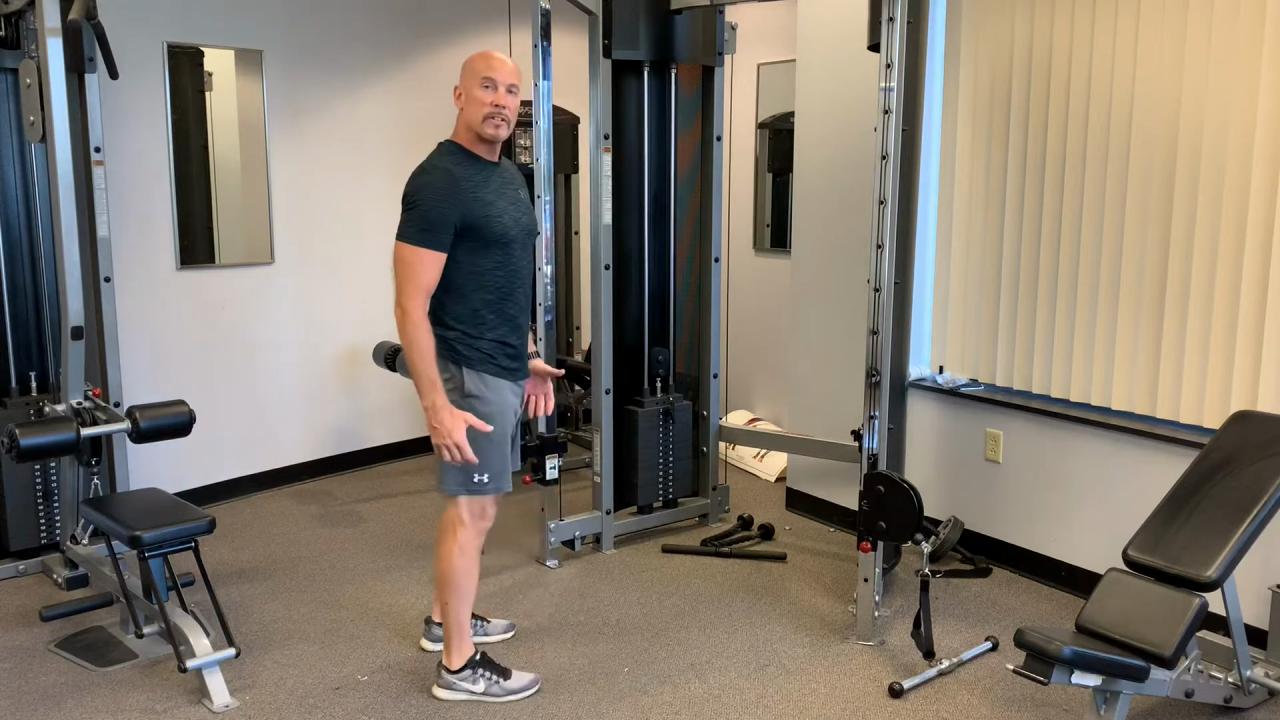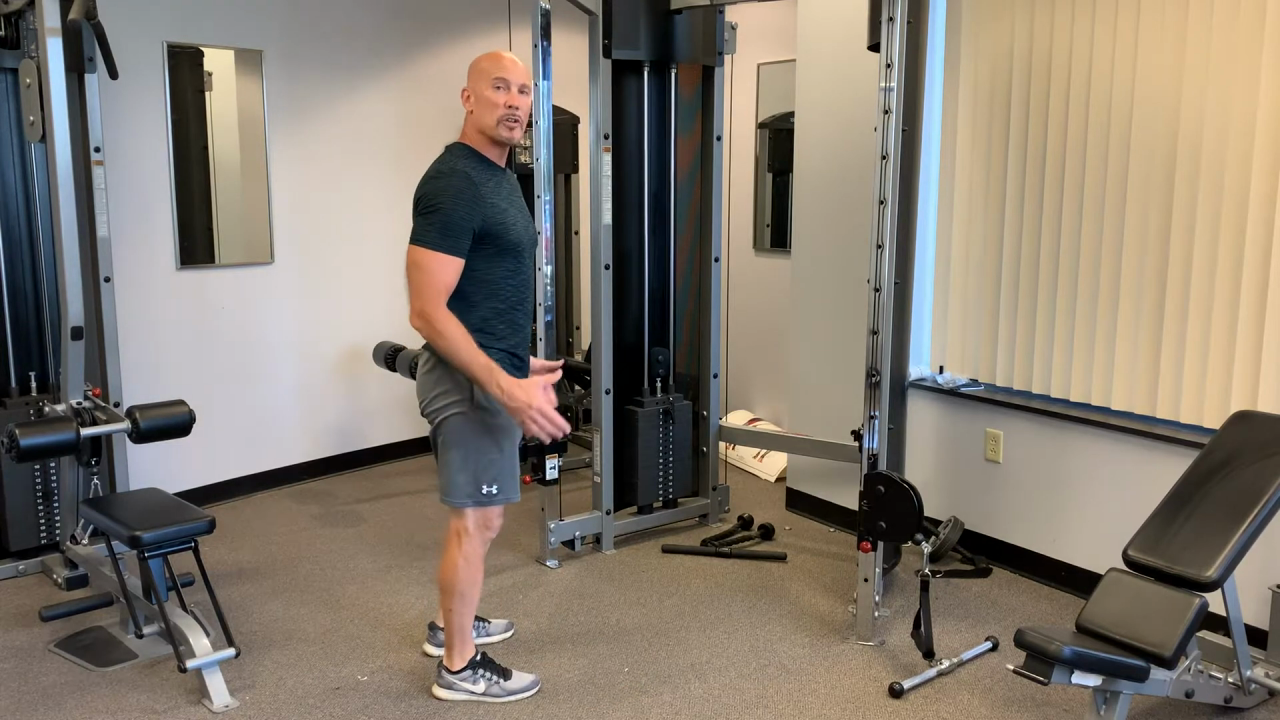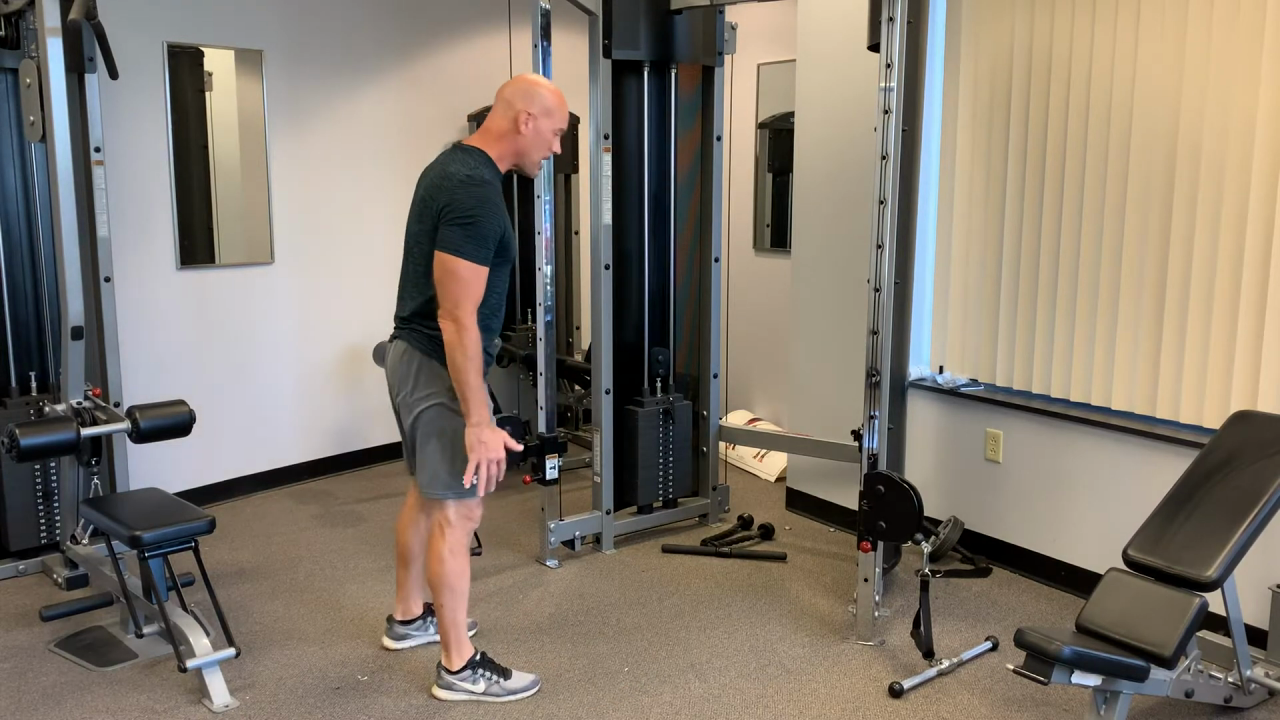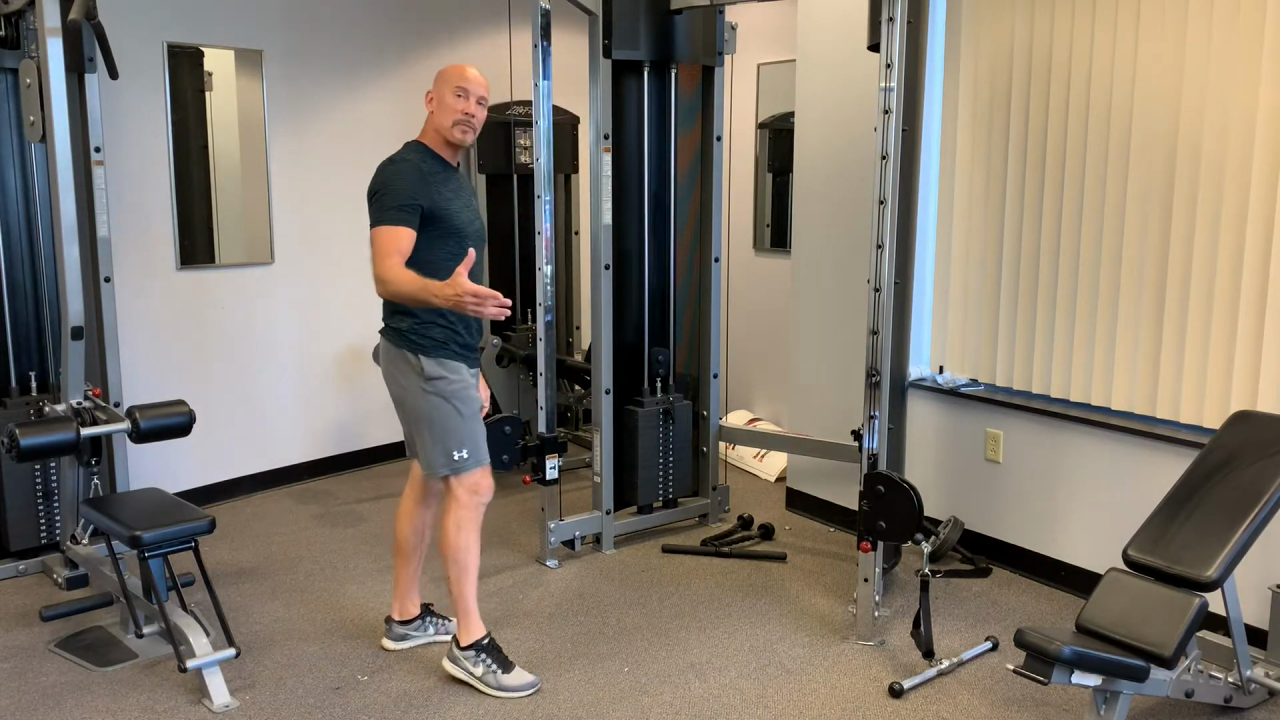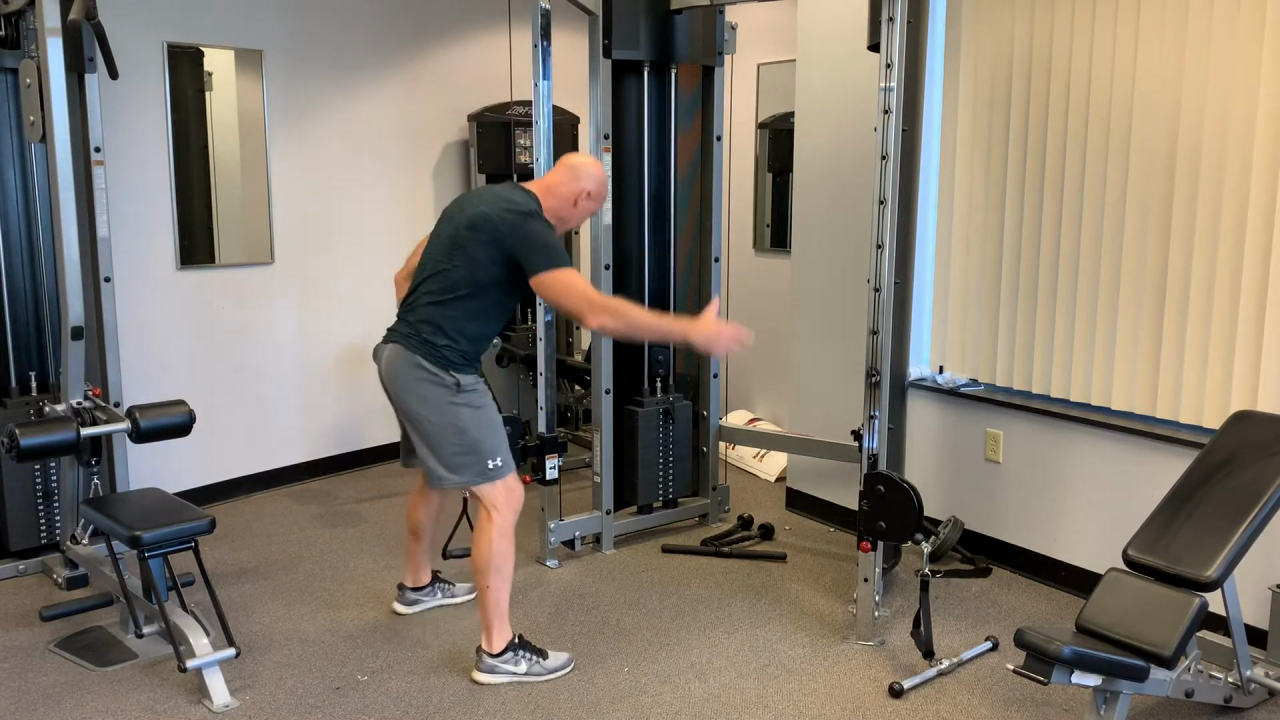
dt=1s
person 1, frame 1
left shoulder: (510, 177)
right shoulder: (439, 182)
right elbow: (411, 306)
left wrist: (530, 358)
right wrist: (438, 405)
left hip: (502, 369)
right hip: (469, 374)
left knee: (471, 502)
right knee: (473, 513)
left ankle: (445, 618)
right ankle: (459, 665)
person 1, frame 2
left shoulder: (498, 176)
right shoulder: (454, 184)
right elbow: (428, 311)
left wrist: (523, 363)
right wrist: (507, 387)
left hip: (494, 373)
right hip: (472, 381)
left knee: (476, 512)
right knee: (477, 519)
left ankle: (451, 623)
right ankle: (460, 666)
person 1, frame 3
left shoulder: (454, 167)
right shoulder: (477, 194)
right elbow: (458, 320)
right wrist: (478, 422)
left hip: (414, 354)
right hip: (437, 367)
left knee: (427, 494)
right knee: (458, 511)
left ankle: (408, 616)
right ankle: (459, 665)
person 1, frame 4
left shoulder: (456, 180)
right shoulder: (403, 174)
right elbow: (388, 275)
left wrist: (473, 365)
right wrist: (446, 295)
left hip: (449, 356)
right hip: (425, 357)
left knee: (429, 482)
right knee: (472, 487)
left ankle: (406, 616)
right ankle: (470, 642)
person 1, frame 5
left shoulder: (483, 201)
right shoulder: (525, 226)
left elbow: (405, 278)
right elbow: (595, 313)
right wrist: (688, 330)
left hip: (403, 355)
right hip: (437, 371)
left knee: (438, 476)
right knee: (501, 498)
left ankle: (417, 584)
right ankle: (498, 648)
